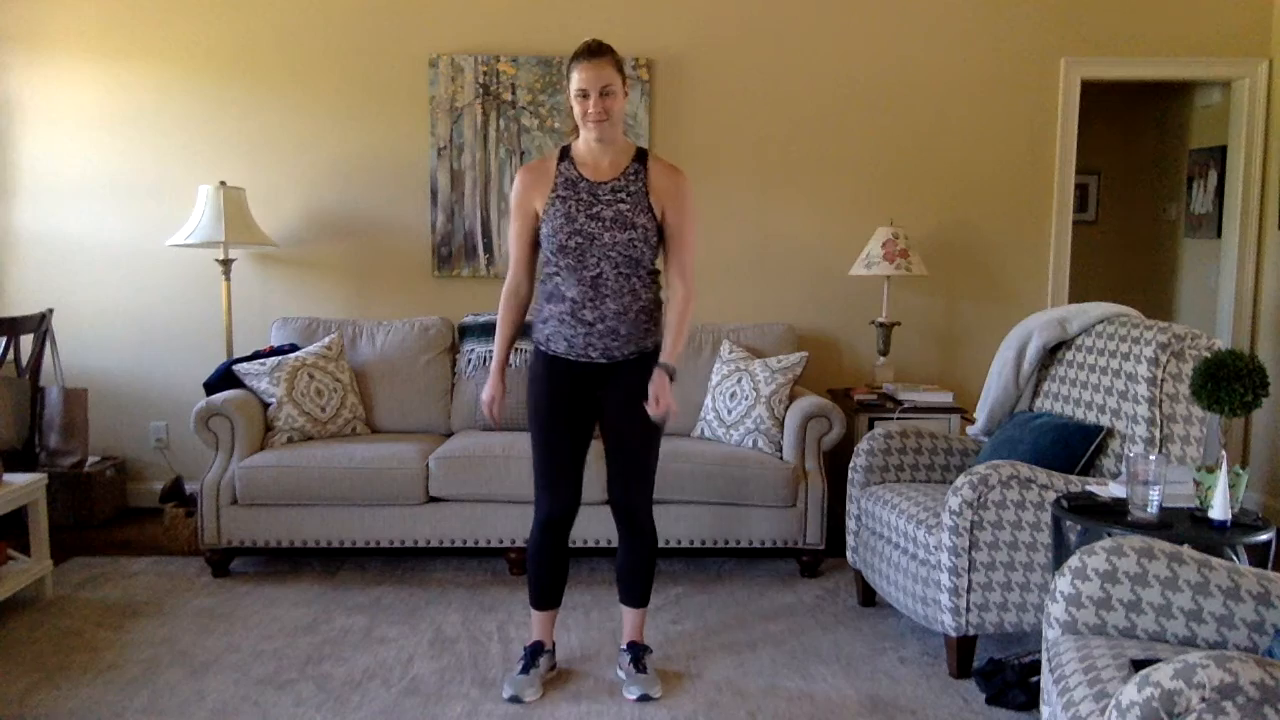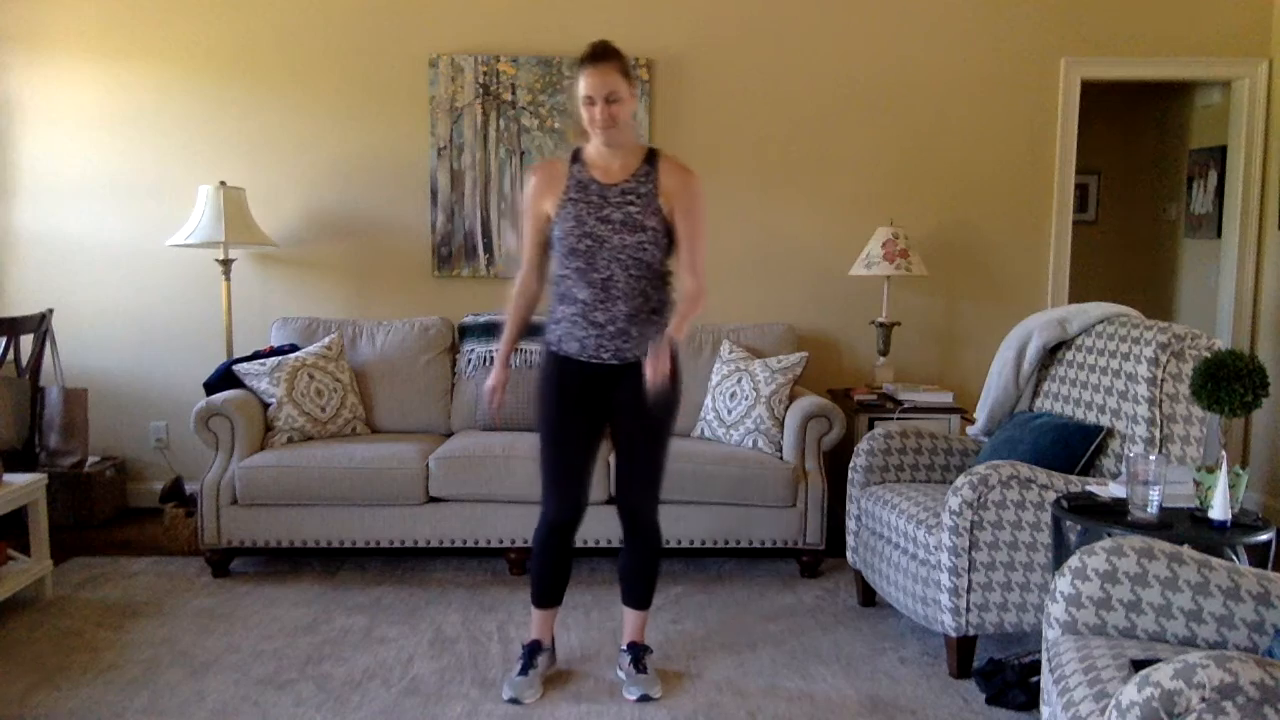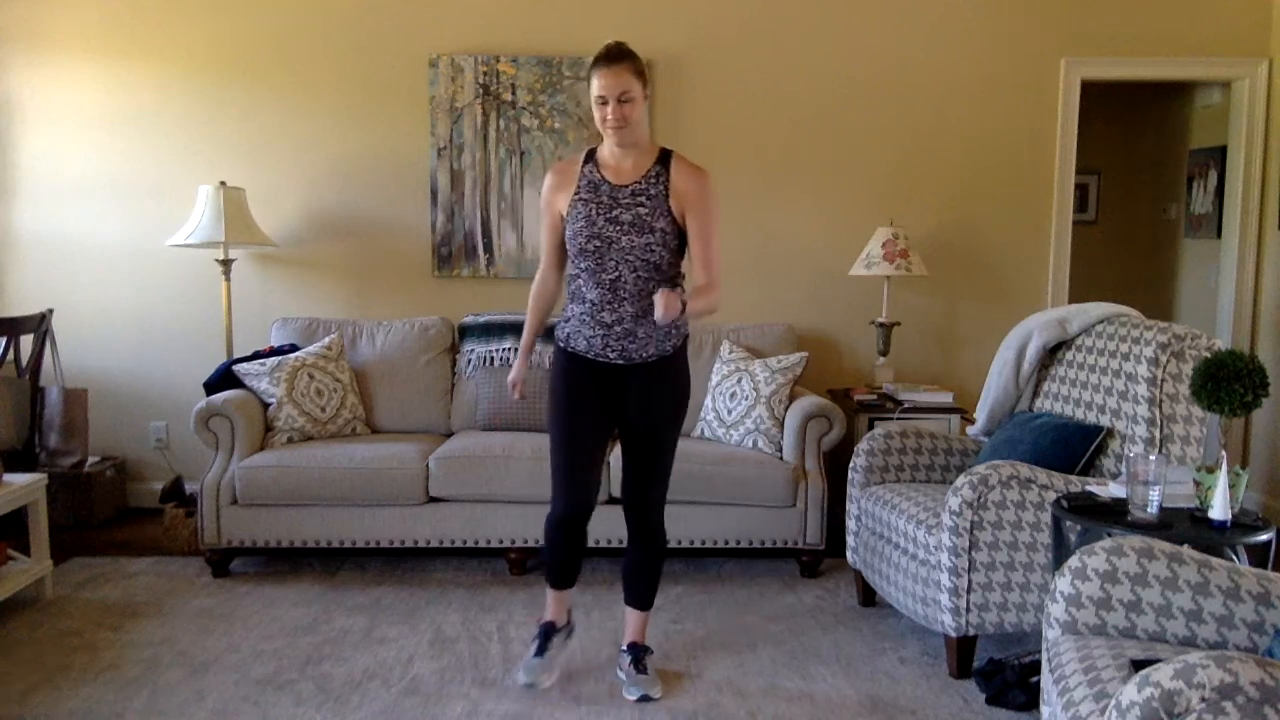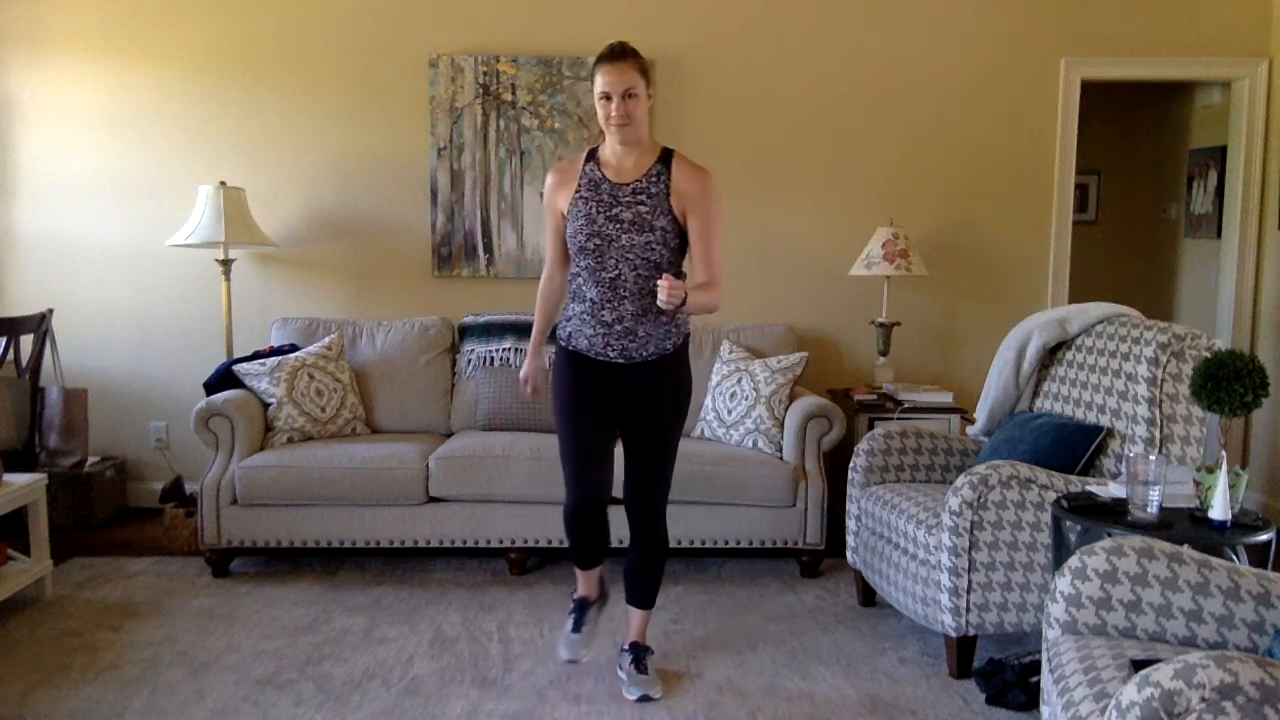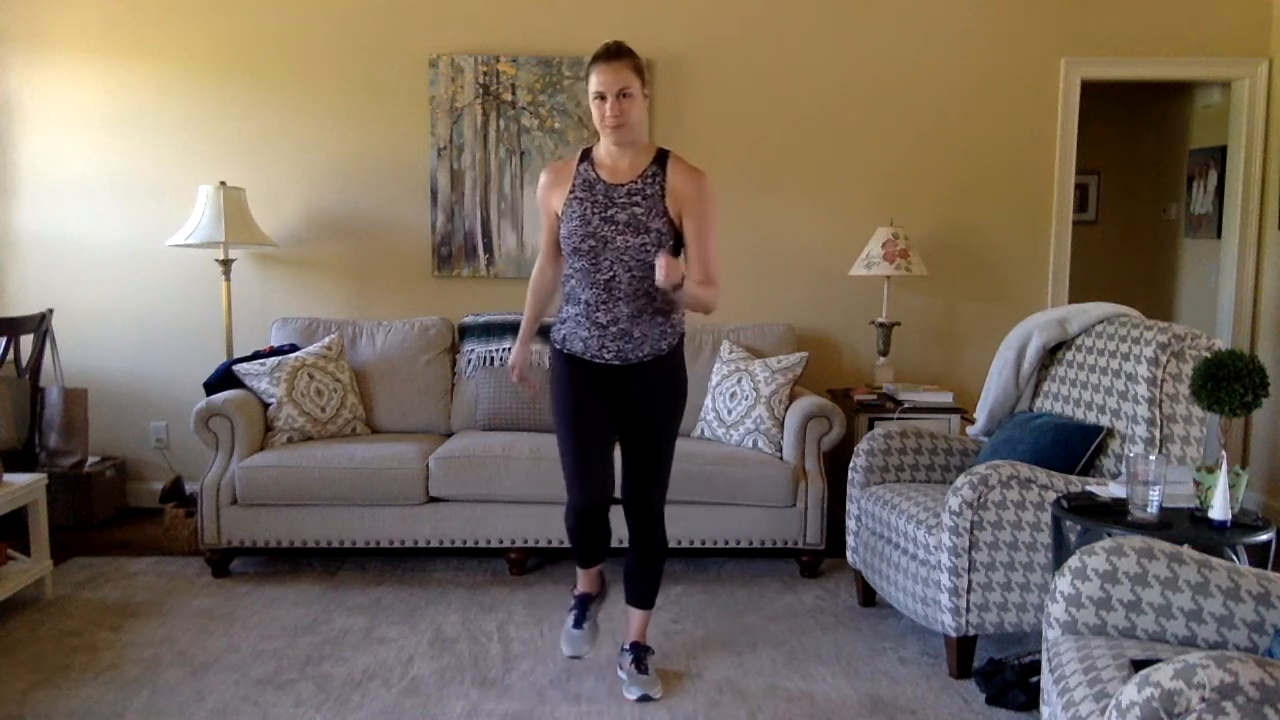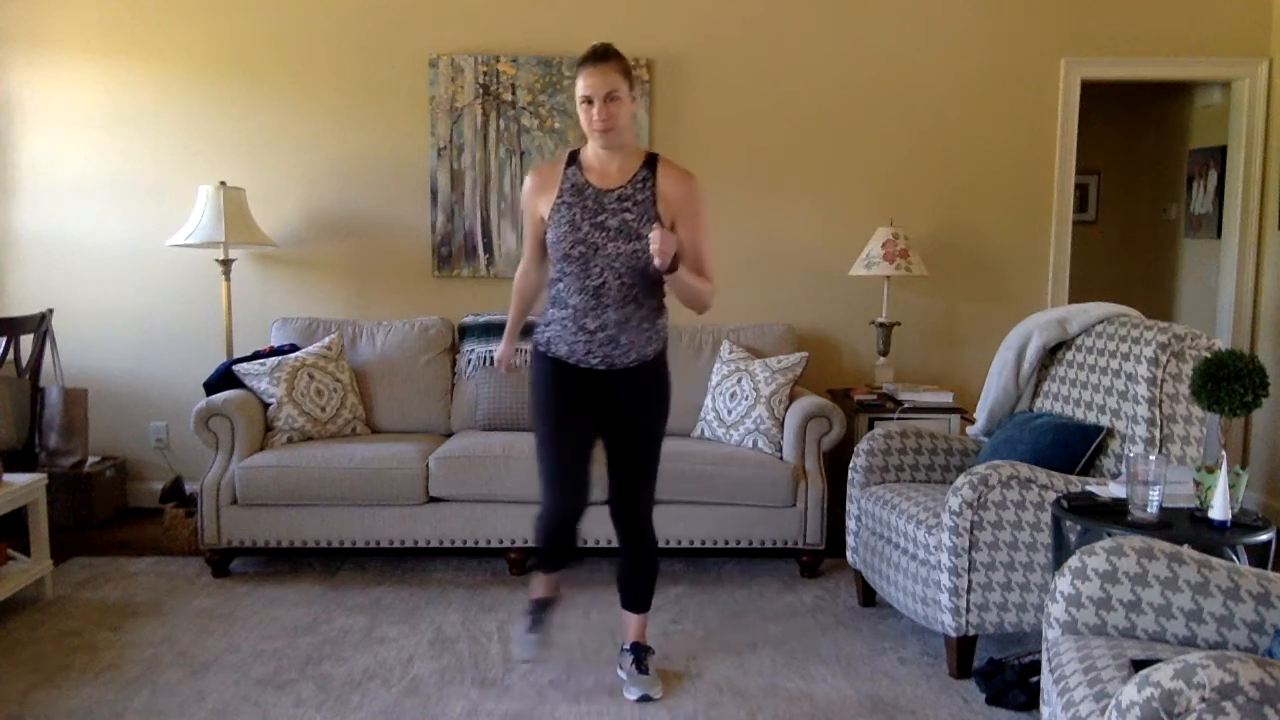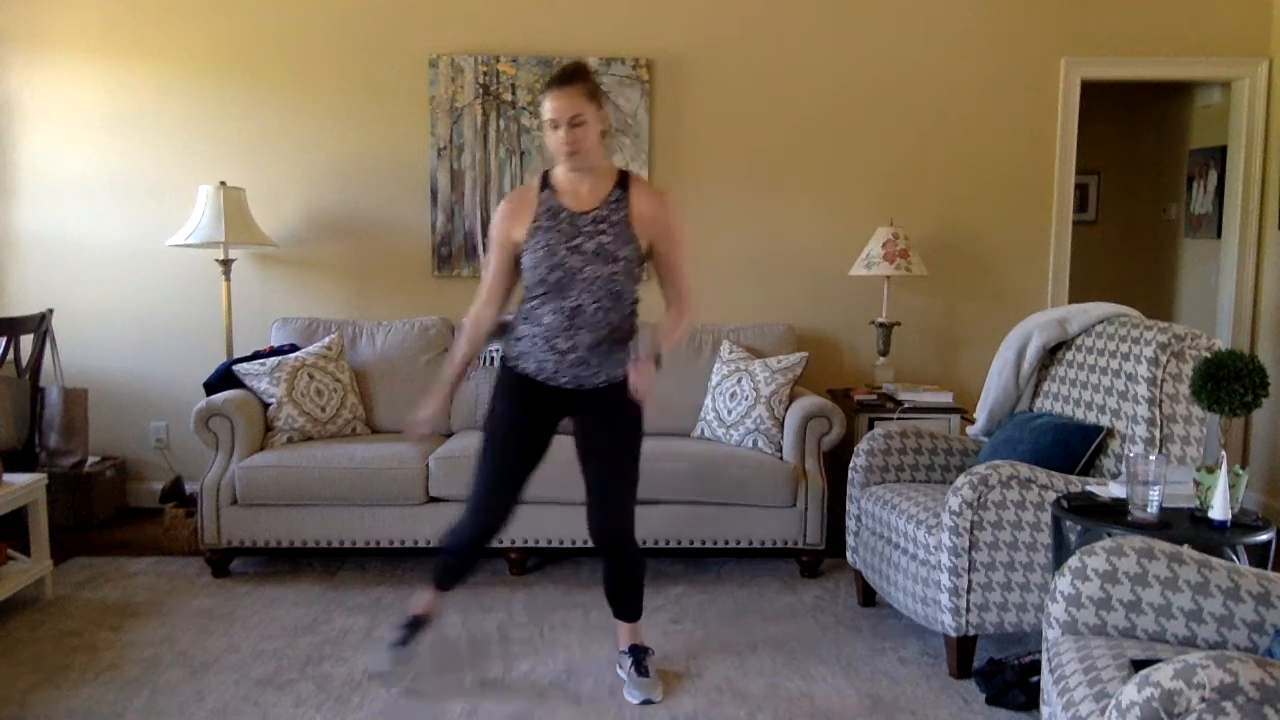
dt=0.2s
person 1, frame 1
left shoulder: (665, 180)
right shoulder: (535, 178)
left elbow: (680, 285)
right elbow: (518, 281)
left wrist: (666, 368)
right wrist: (497, 368)
left hip: (634, 368)
right hip: (558, 366)
left knee: (633, 507)
right knee: (553, 509)
left ankle: (633, 647)
right ankle: (540, 646)
person 1, frame 2
left shoulder: (674, 179)
right shoulder: (547, 181)
left elbow: (693, 285)
right elbow: (529, 277)
left wrist: (667, 343)
right wrist: (502, 358)
left hip: (644, 368)
right hip: (569, 365)
left knee: (638, 508)
right knee: (560, 508)
left ankle: (633, 647)
right ankle: (539, 644)
person 1, frame 3
left shoulder: (687, 180)
right shoulder: (562, 180)
left elbow: (711, 289)
right elbow: (549, 273)
left wrist: (681, 302)
right wrist: (523, 351)
left hip: (657, 368)
right hip: (580, 362)
left knee: (644, 508)
right knee: (570, 500)
left ankle: (634, 647)
right ankle: (555, 622)
person 1, frame 4
left shoulder: (689, 180)
right shoulder: (564, 178)
left elbow: (711, 291)
left wrist: (680, 295)
right wrist: (533, 350)
left hip: (659, 366)
right hip: (582, 359)
left knee: (647, 506)
right knee: (585, 494)
left ankle: (636, 645)
right ankle: (588, 592)
person 1, frame 5
left shoulder: (684, 181)
right shoulder: (558, 178)
left elbow: (709, 295)
left wrist: (679, 281)
right wrist: (523, 339)
left hip: (654, 367)
right hip: (577, 361)
left knee: (645, 506)
right knee: (587, 495)
left ankle: (636, 645)
right ankle: (587, 588)
person 1, frame 6
left shoulder: (675, 185)
right shoulder: (543, 182)
left elbow: (704, 297)
left wrist: (671, 265)
right wrist: (510, 334)
left hip: (639, 371)
right hip: (562, 365)
left knee: (632, 512)
right knee: (564, 501)
left ankle: (635, 647)
right ankle: (542, 593)
person 1, frame 7
left shoulder: (647, 203)
right shoulder: (518, 209)
left elbow: (680, 302)
right elbow: (487, 304)
left wrist: (653, 355)
right wrist: (443, 388)
left hip: (610, 388)
right hip: (528, 379)
left knee: (612, 528)
right knee: (485, 513)
left ankle: (631, 649)
right ankle: (426, 605)
